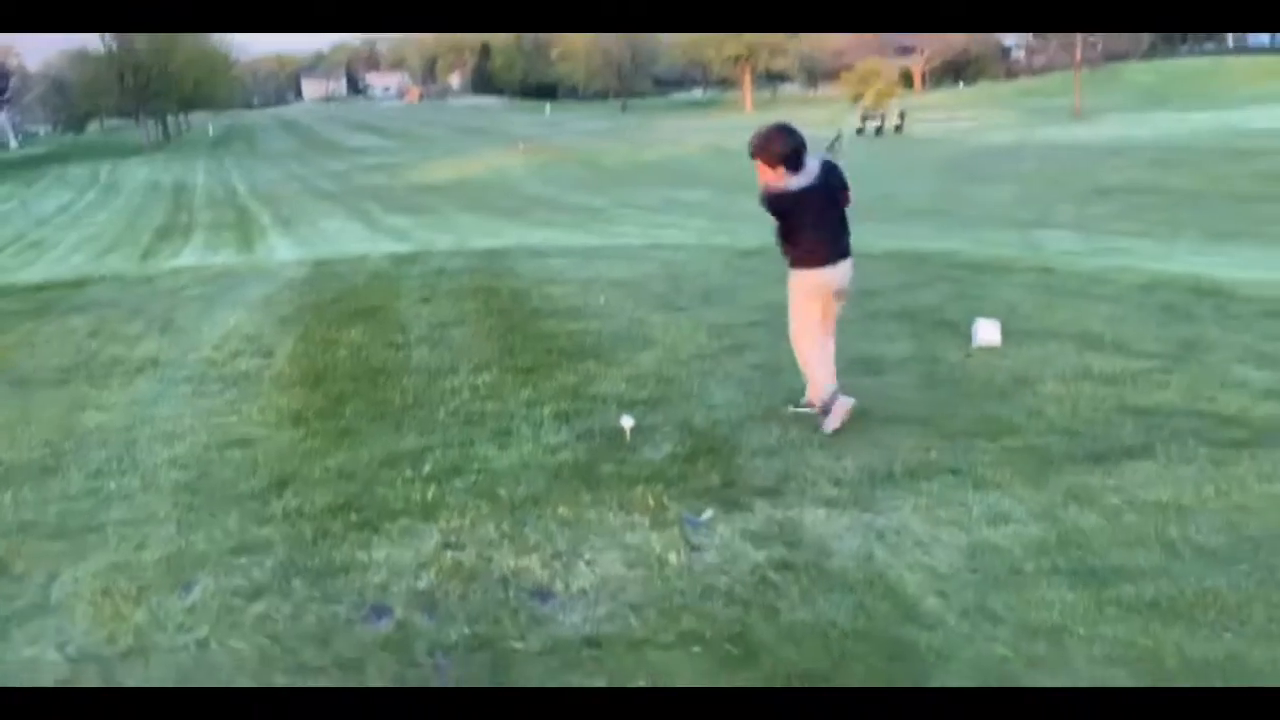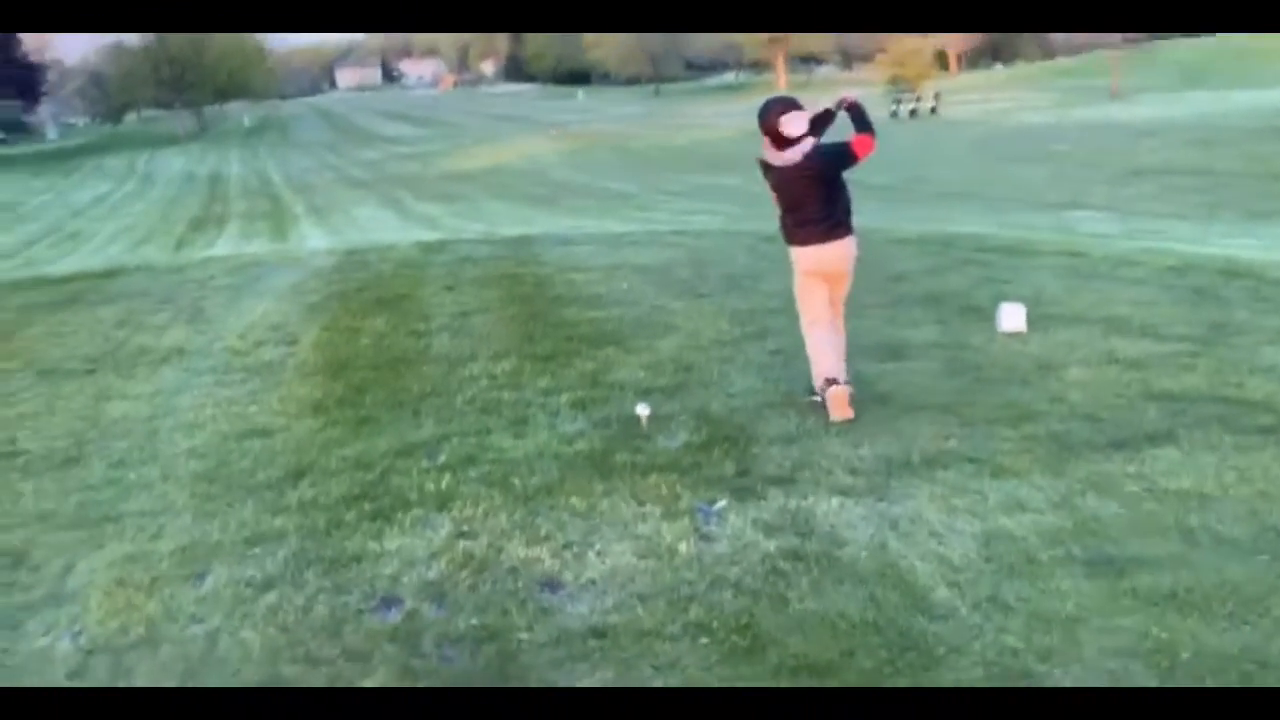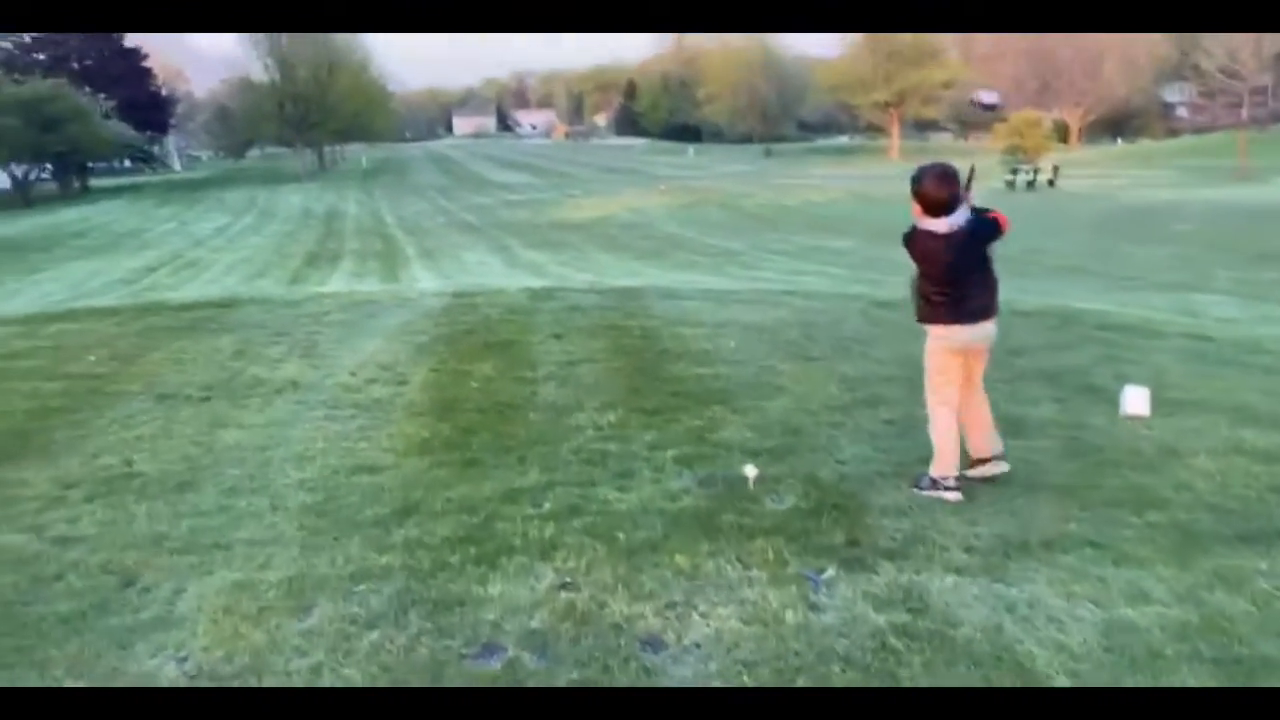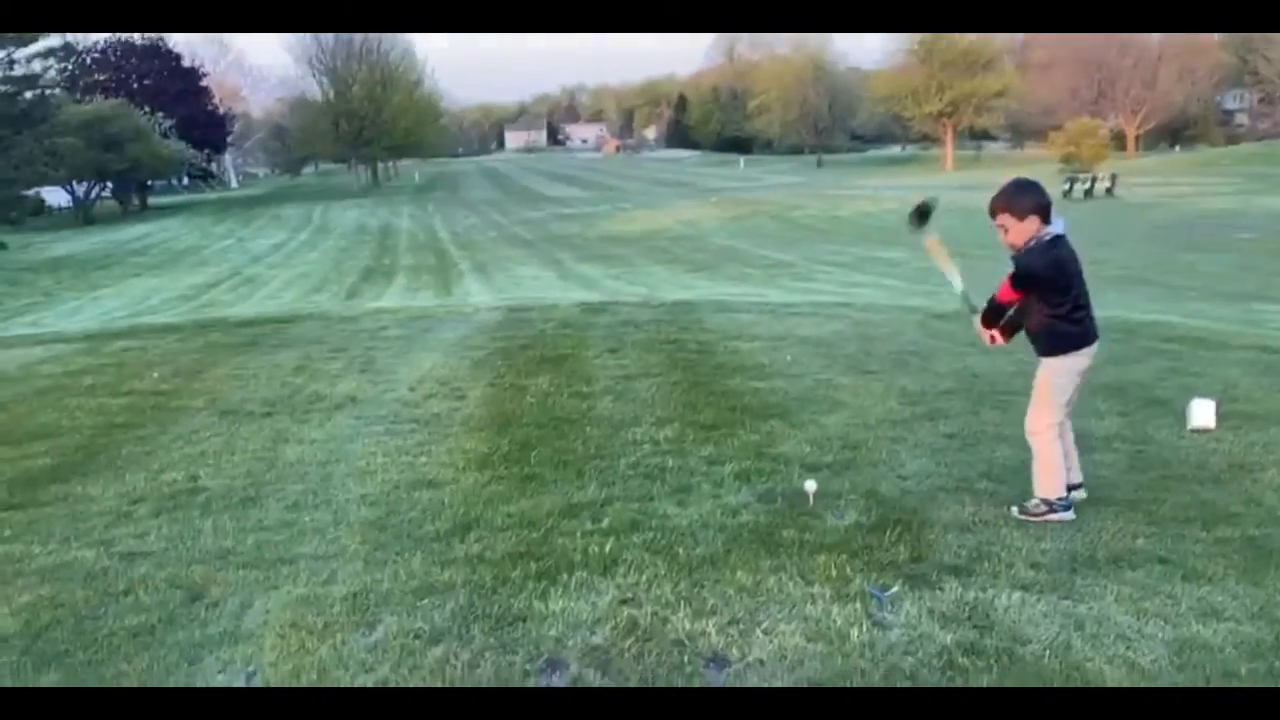
dt=0.7s
person 1, frame 1
left shoulder: (775, 200)
right shoulder: (828, 174)
right elbow: (844, 198)
left hip: (807, 274)
right hip: (841, 265)
left knee: (805, 337)
right knee: (824, 332)
left ankle: (828, 395)
right ankle: (822, 395)
person 1, frame 2
left shoulder: (769, 167)
right shoulder: (824, 158)
left elbow: (801, 144)
right elbow: (866, 139)
left wrist: (831, 111)
right wrist: (852, 107)
left hip: (806, 253)
right hip: (841, 246)
left knee: (814, 322)
right knee: (835, 315)
left ankle: (830, 380)
right ankle: (836, 378)
person 1, frame 3
left shoulder: (916, 240)
right shoulder: (980, 227)
right elbow: (1000, 221)
right wrist: (967, 206)
left hip: (945, 332)
right hip: (983, 325)
left knee: (942, 404)
right knee: (971, 393)
left ankle: (944, 477)
right ankle: (990, 454)
person 1, frame 4
left shoulder: (1035, 261)
right shoulder: (1053, 248)
left elbow: (1007, 296)
left wrist: (986, 321)
right wrist: (1004, 329)
left hip: (1062, 352)
right hip: (1079, 344)
left knee: (1041, 424)
right knee: (1055, 418)
left ankle: (1054, 499)
right ankle: (1071, 481)
